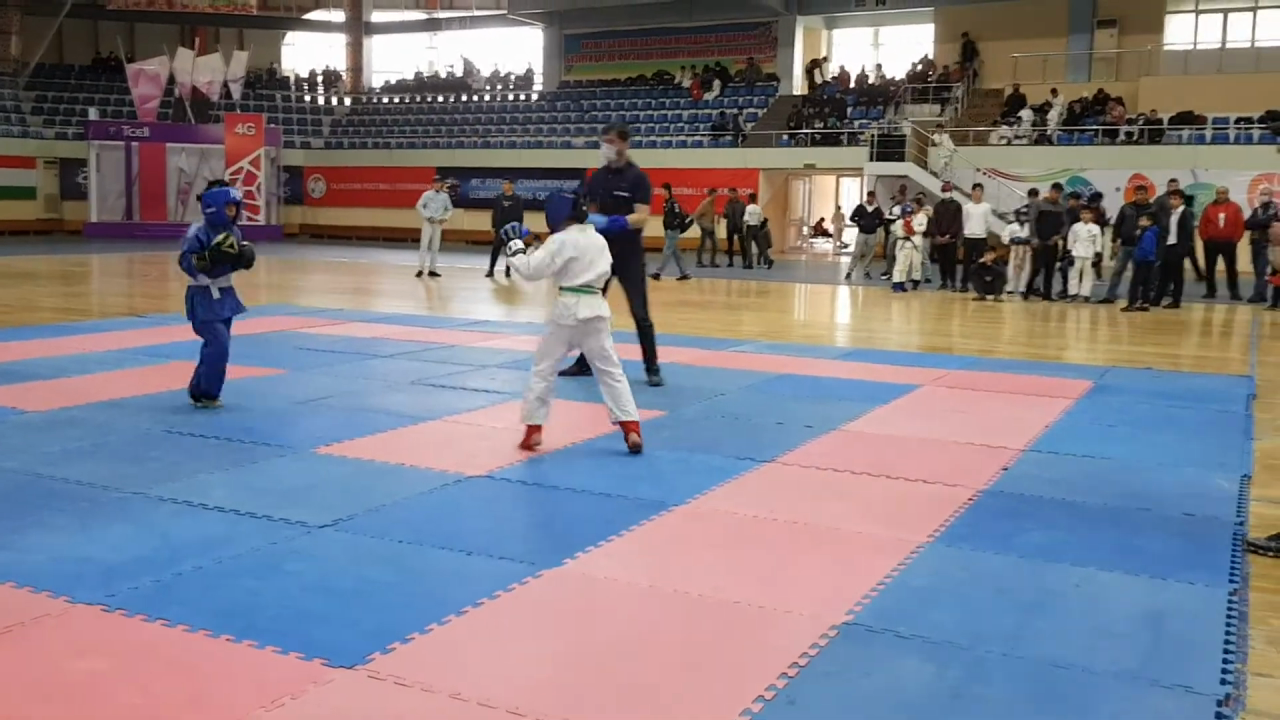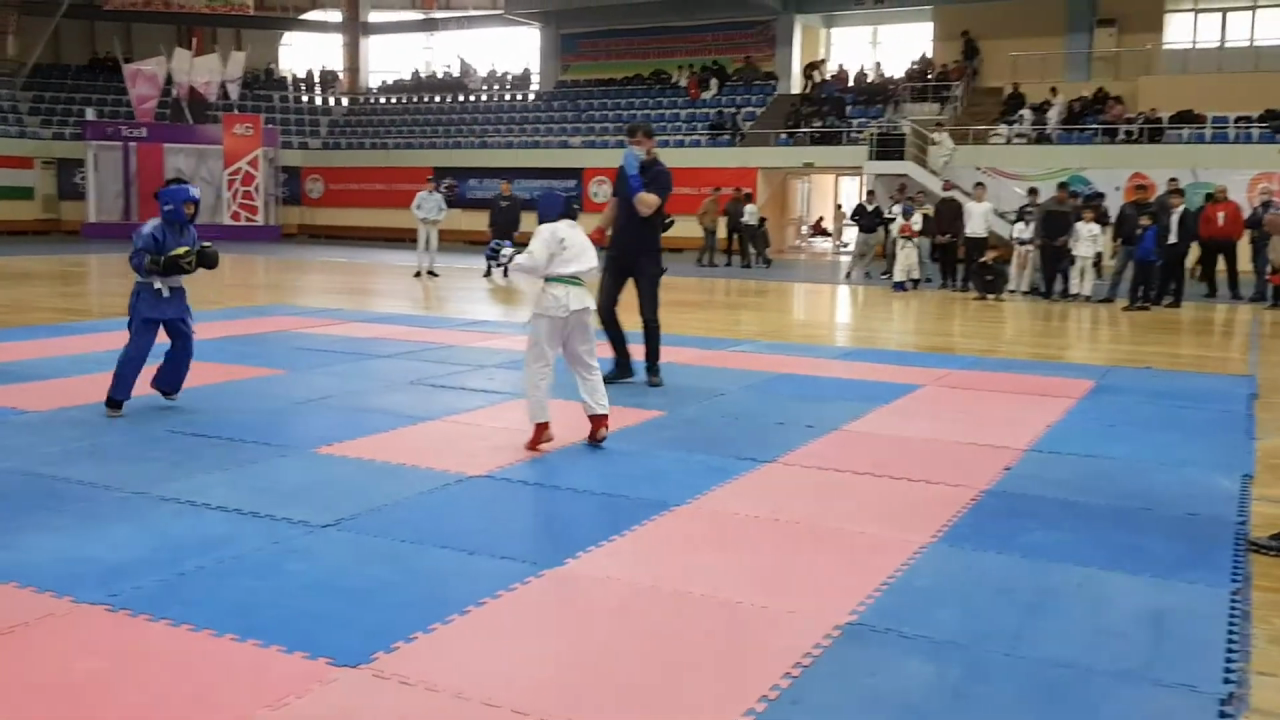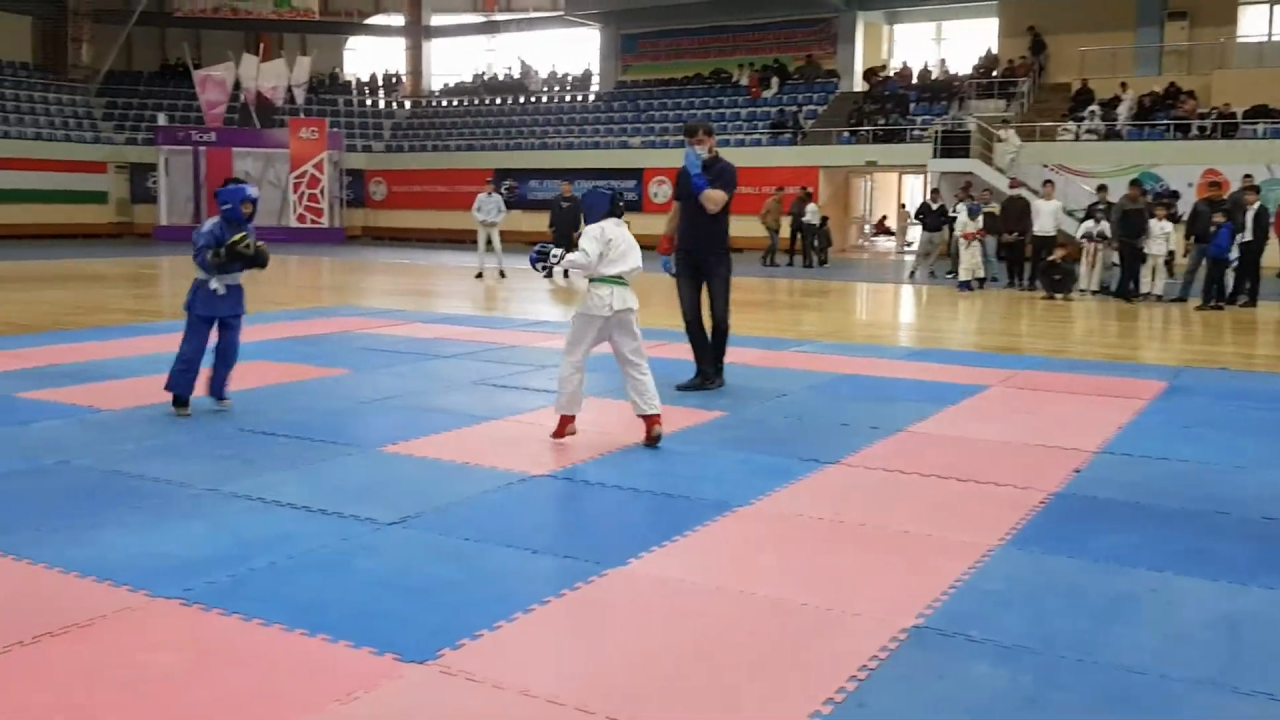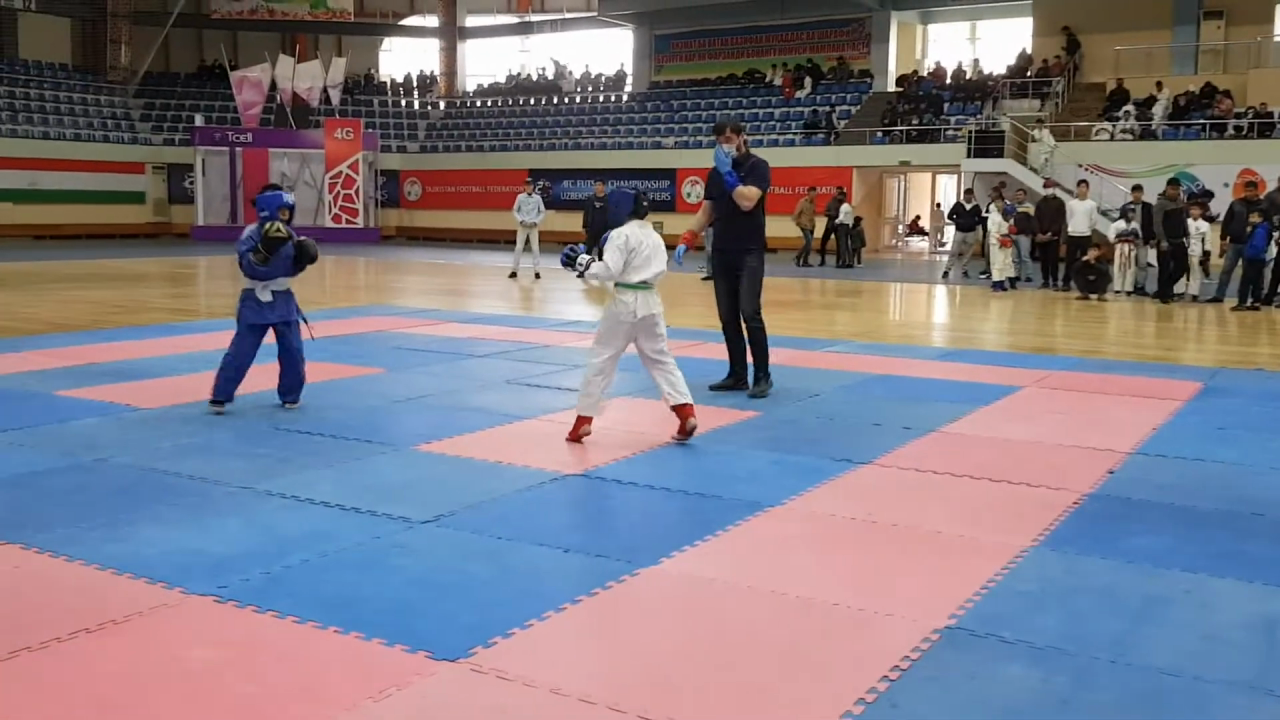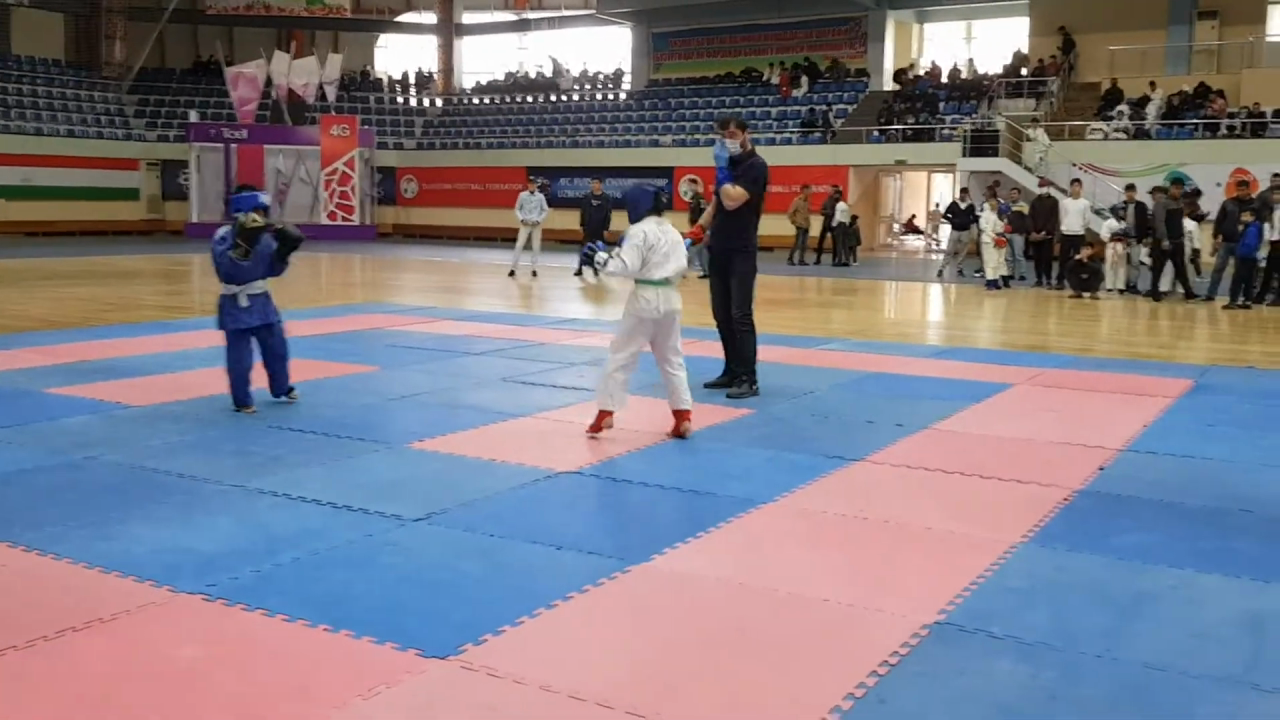
dt=0.3s
person 1, frame 1
left shoulder: (637, 177)
right shoulder: (598, 176)
left elbow: (642, 217)
right elbow: (586, 209)
left wrist: (608, 223)
left hip: (629, 255)
left knee: (640, 314)
left ankle: (652, 368)
right ankle: (585, 361)
person 1, frame 2
left shoulder: (661, 173)
right shoulder: (624, 170)
left elbow: (646, 208)
left wrist: (633, 176)
right wrist: (595, 237)
left hip: (646, 254)
right hip: (617, 251)
left knee: (649, 315)
right knee: (604, 307)
left ankle: (652, 368)
right ankle: (622, 364)
person 1, frame 3
left shoulder: (725, 170)
right shoulder: (684, 172)
left elbow: (713, 205)
left wrist: (697, 175)
right wrist: (666, 248)
left hip: (716, 254)
right hip: (686, 254)
left knee: (719, 316)
right knee: (690, 316)
left ankle: (716, 367)
right ankle: (705, 374)
person 1, frame 4
left shoulder: (757, 166)
right shoulder: (716, 171)
left elbow: (747, 201)
right elbow: (705, 211)
left wrist: (727, 173)
right wrist: (686, 241)
left hip: (749, 252)
right hip: (721, 253)
left knee: (750, 312)
right knee: (727, 316)
left ankle: (762, 376)
right ankle: (738, 375)
person 1, frame 5
left shoulder: (756, 166)
right shoulder: (727, 165)
left elbow: (732, 201)
left wrist: (722, 170)
left hip: (741, 252)
right hip: (718, 250)
left knee: (740, 315)
right knee: (721, 315)
left ankle: (748, 379)
right ankle: (732, 371)
person 2, frame 1
left shoulder: (561, 240)
right shoulder: (599, 239)
left elbow: (531, 269)
left wrist: (514, 247)
left hip: (568, 308)
right hip: (595, 308)
left knee: (543, 368)
right knee: (610, 368)
left ankle: (534, 429)
right ankle: (631, 428)
person 2, frame 2
left shoulder: (549, 231)
right shoulder: (583, 237)
left elbow: (532, 263)
right elbow: (585, 267)
left wrist: (509, 256)
left hip: (554, 300)
right hip: (580, 301)
left knee: (539, 364)
right knee: (586, 364)
left ankle: (541, 426)
right ankle: (599, 423)
person 2, frame 3
left shoulder: (596, 230)
right shoulder: (628, 236)
left elbow: (586, 259)
right elbow: (630, 267)
left wrist: (557, 256)
left hip: (598, 299)
right hip: (624, 300)
left knee: (573, 359)
right knee: (635, 362)
left ankle: (567, 420)
right ankle: (653, 421)
person 2, frame 4
left shoulder: (620, 235)
right shoulder: (655, 237)
left elbow: (608, 271)
left wrist: (582, 262)
left hip: (624, 304)
right hip: (650, 303)
left knee: (600, 361)
right knee: (661, 360)
left ankle: (583, 422)
right ankle: (686, 415)
person 2, frame 5
left shoulder: (639, 232)
right shoulder: (674, 234)
left elbow: (627, 268)
left wrist: (602, 259)
left hip: (644, 300)
right hip: (669, 299)
left knee: (620, 357)
right knee: (672, 360)
left ankle: (606, 413)
right ankle: (683, 417)
person 3, frame 1
left shoulder: (232, 231)
right shoulder: (198, 232)
right elbow: (187, 263)
left wrist: (241, 258)
right wrist: (211, 257)
left hip: (224, 294)
right hip: (203, 297)
left knee: (218, 345)
right knee: (218, 344)
left ankle: (200, 391)
right ankle: (208, 392)
person 3, frame 2
left shoulder: (189, 230)
right shoulder: (152, 230)
right elbow: (138, 262)
left wrist: (202, 259)
right wrist: (164, 263)
left hip: (174, 294)
right hip: (149, 296)
left knee: (185, 344)
right knee: (139, 346)
left ankle: (164, 384)
right ankle: (115, 399)
person 3, frame 3
left shoulder: (247, 229)
right shoulder: (212, 228)
right elbow: (202, 259)
left wrist: (255, 258)
right wrist: (226, 254)
left hip: (232, 294)
right hip: (207, 293)
left knee: (229, 346)
right knee: (194, 345)
left ankle: (217, 390)
right ankle: (180, 395)
person 3, frame 4
left shoulder: (288, 233)
right shoulder: (251, 235)
right elbow: (249, 268)
left wrist: (303, 258)
right wrist: (265, 249)
left hip: (283, 298)
right hip: (256, 300)
left knee: (292, 349)
right knee: (242, 350)
left ankle: (289, 394)
right ankle: (221, 396)
person 3, frame 5
left shoulder: (265, 236)
right shoulder: (224, 236)
left elbow: (273, 270)
right elbow: (227, 267)
left wrist: (284, 251)
right wrist: (244, 243)
left hip: (260, 301)
right hip: (235, 305)
left knee: (277, 348)
right knee: (240, 355)
left ankle: (282, 386)
right ankle: (242, 400)
